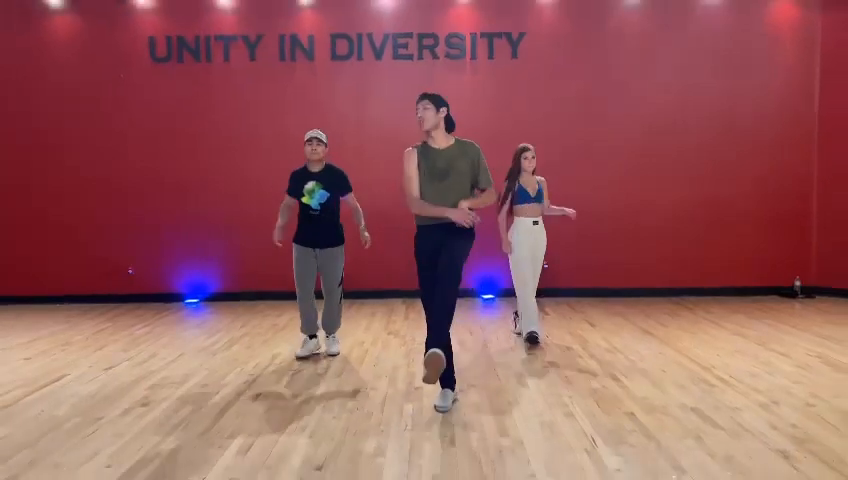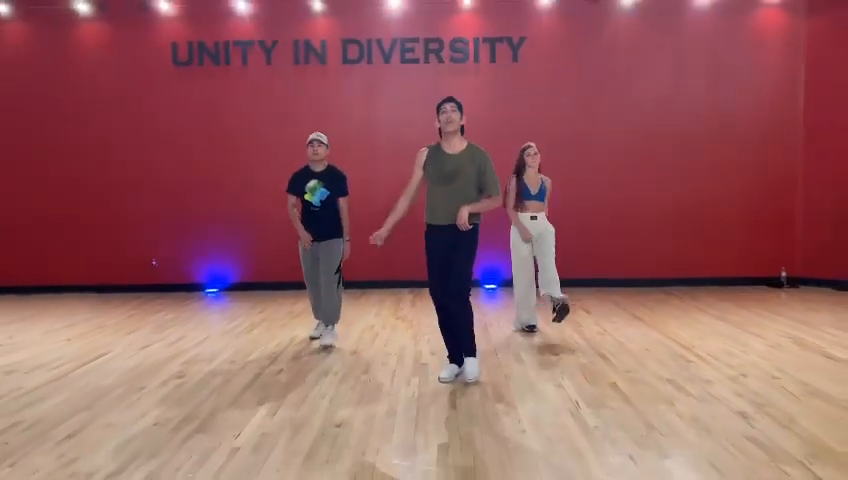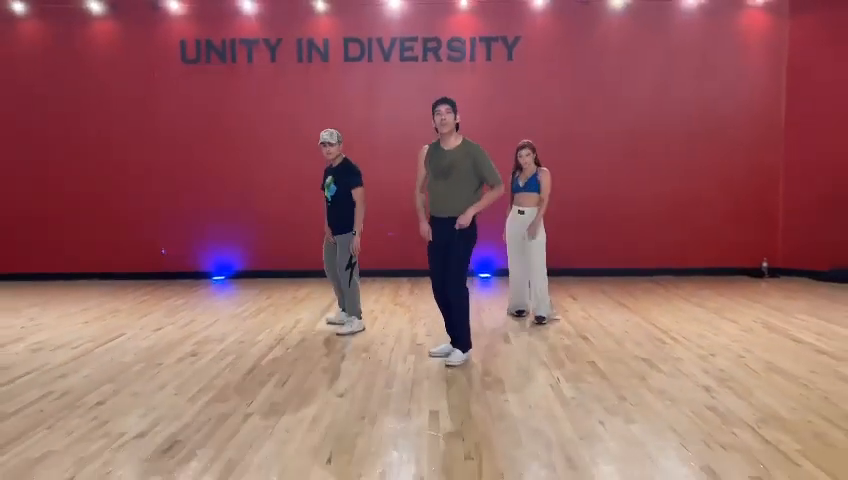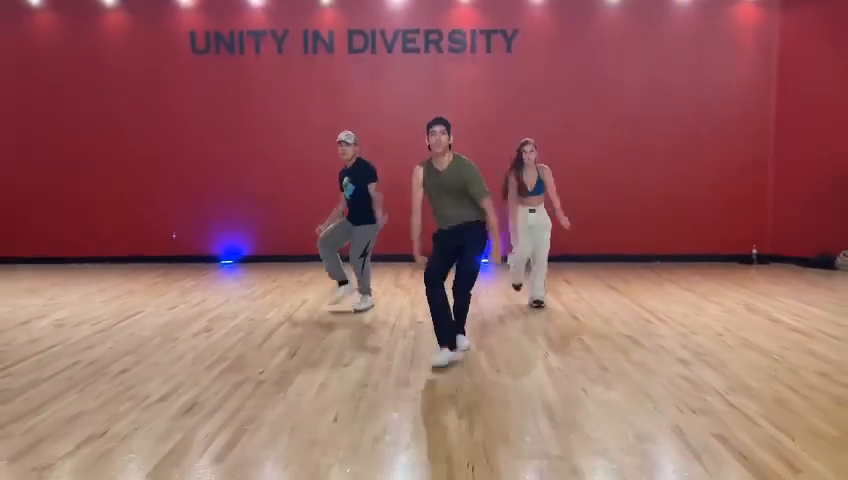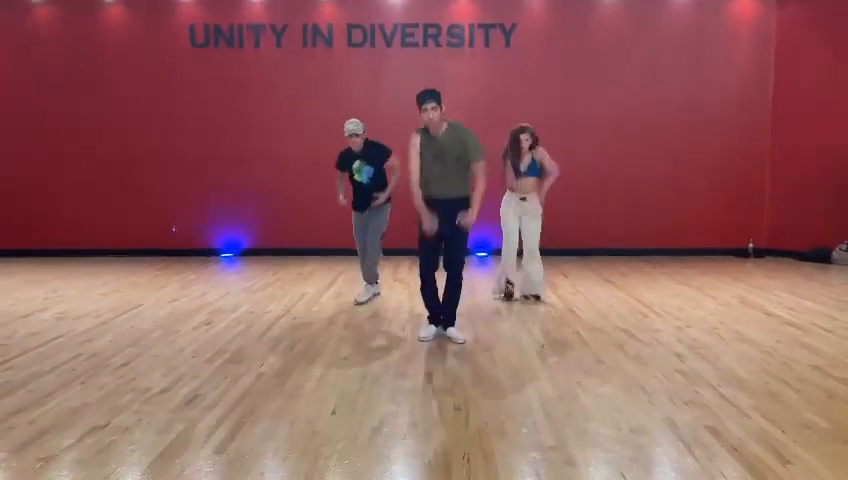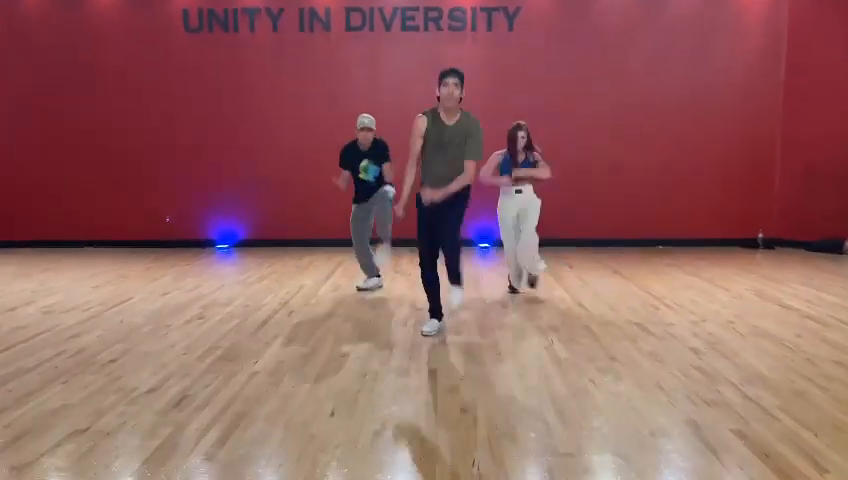
dt=0.7s
person 1, frame 1
left shoulder: (470, 151)
right shoulder: (413, 155)
left elbow: (490, 195)
right elbow: (414, 203)
left wrist: (466, 203)
right wrist: (449, 211)
left hip: (459, 233)
right hip: (426, 234)
left knee: (445, 280)
right knee: (431, 305)
left ankle: (436, 350)
right ankle: (448, 384)
person 1, frame 2
left shoulder: (479, 156)
right shoulder: (425, 155)
left elbow: (496, 199)
right elbow: (407, 195)
left wrist: (468, 209)
right wrist: (385, 228)
left hip: (463, 233)
right hip: (434, 233)
left knee: (458, 294)
right knee: (440, 298)
left ankle: (470, 354)
right ankle: (455, 359)
person 1, frame 3
left shoulder: (473, 151)
right shoulder: (427, 151)
left elbow: (498, 187)
right elbow: (420, 190)
left wrist: (471, 211)
right wrist: (422, 220)
left hip: (461, 227)
right hip: (436, 226)
left knee: (455, 284)
right knee: (439, 287)
left ankle: (463, 346)
right ankle: (454, 340)
person 1, frame 4
left shoulder: (465, 167)
right shoulder: (421, 171)
left elbow: (487, 204)
right elbow: (416, 211)
left wrist: (498, 244)
right wrist: (416, 250)
left hip: (473, 231)
right hip: (445, 234)
left knee: (462, 285)
right knee: (431, 279)
left ankle: (459, 331)
right ankle: (447, 346)
person 1, frame 5
left shoulder: (462, 133)
right shoulder: (417, 139)
left elbow: (479, 171)
right elbow: (414, 181)
left wrist: (474, 210)
right wrist: (423, 213)
left hip: (459, 206)
right hip: (431, 208)
left knee: (454, 267)
right knee: (426, 267)
left ankle: (449, 324)
right ankle: (435, 321)
person 1, frame 6
left shoulder: (471, 125)
right shoulder: (423, 120)
left elbow: (469, 173)
right elbow: (412, 161)
left wrist: (441, 193)
right wrist: (402, 200)
left hip: (454, 194)
right hip: (426, 193)
left knee: (449, 236)
right knee: (426, 257)
left ankle: (456, 284)
right ankle: (435, 316)
person 2, frame 1
left shoulder: (337, 175)
right shoulder: (297, 176)
left elbow: (353, 204)
right elbow: (287, 204)
left wrist: (362, 227)
right wrist: (279, 225)
left hip: (332, 242)
right hip: (303, 243)
left knee: (333, 291)
right knee: (304, 291)
left ankle: (331, 335)
right ankle: (310, 337)
person 2, frame 2
left shoulder: (337, 176)
right shoulder: (298, 176)
left elbow: (344, 209)
right elbow: (291, 207)
left wrist: (347, 239)
right wrist: (300, 231)
left hip: (332, 238)
right hip: (308, 237)
left knee: (331, 282)
right knee: (312, 281)
left ankle: (330, 328)
right ankle: (322, 321)
person 2, frame 3
left shoulder: (351, 170)
right shoulder: (328, 171)
left elbow: (359, 203)
left wrist: (356, 233)
right wrist: (326, 226)
left hip: (347, 231)
right hip: (333, 231)
left knee: (346, 272)
right knee: (331, 269)
left ankle: (355, 319)
right ankle: (345, 311)
person 2, frame 4
left shoulder: (365, 168)
right shoulder: (344, 173)
left elbow: (375, 194)
left wrist: (379, 214)
right wrist: (327, 223)
left hip: (368, 222)
right hip: (351, 220)
left knee: (359, 258)
right knee: (325, 243)
left ankle: (366, 297)
right ankle: (344, 284)
person 2, frame 5
left shoulder: (376, 148)
right shoulder: (344, 156)
left elbow: (396, 167)
right elbow: (340, 174)
left wrist: (388, 191)
right wrist: (341, 194)
left hip: (379, 204)
right hip: (359, 207)
left knee: (373, 243)
right knee: (362, 246)
left ankle: (370, 285)
right ankle: (372, 283)
person 2, frame 6
left shoulder: (381, 146)
right shoulder: (348, 151)
left elbow: (387, 174)
right elbow: (345, 175)
left wrist: (388, 178)
right wrist: (341, 182)
left hip: (382, 191)
right hip: (361, 200)
left knee: (385, 198)
right knee: (359, 241)
left ankle: (385, 243)
right ankle: (373, 277)
person 3, frame 1
left shoulder: (541, 182)
right shoulder: (511, 183)
left elbow: (546, 208)
right elbow: (502, 213)
left wrist: (564, 210)
right wrist: (505, 239)
left hip: (539, 232)
right hip: (520, 233)
left knee: (531, 281)
right knee: (524, 281)
left ankle: (521, 315)
right ankle: (530, 328)
person 3, frame 2
left shoulder: (546, 181)
right shoulder: (515, 179)
right elbow: (509, 208)
left wrist: (546, 225)
right wrist: (523, 229)
left hip: (542, 226)
right hip: (520, 227)
left knee: (547, 262)
right knee: (523, 273)
left ankle: (557, 300)
right ankle: (526, 319)
person 3, frame 3
left shoulder: (543, 173)
right shoulder: (515, 175)
left elbow: (544, 199)
left wrist: (537, 221)
right wrist: (506, 226)
left hip: (533, 220)
right hip: (514, 220)
left knee: (536, 266)
right knee: (517, 265)
left ankle: (541, 310)
right ankle: (519, 304)
person 3, frame 4
left shoulder: (545, 171)
right shoulder: (514, 174)
left elbow: (552, 194)
right elbow: (511, 200)
left wrist: (560, 214)
right wrist: (514, 221)
left hip: (541, 217)
right hip: (521, 216)
left knee: (541, 257)
right knee: (521, 253)
left ankle: (537, 295)
right ankle: (517, 277)
person 3, frame 5
left shoulder: (538, 153)
right shoulder: (510, 157)
left elbow: (554, 171)
right elbow: (510, 181)
left wrist: (542, 190)
left hip: (531, 203)
right hip: (511, 202)
left knee: (531, 247)
right knee: (510, 245)
left ankle: (532, 288)
right ankle: (508, 284)
person 3, frame 6
left shoulder: (532, 155)
right shoulder: (500, 155)
left elbow: (546, 173)
right elbow: (483, 175)
left wrist: (525, 172)
right wrist: (499, 181)
left hip: (527, 198)
right hip: (507, 199)
left knee: (528, 234)
right knee: (510, 244)
left ankle: (533, 270)
right ankle: (515, 280)
